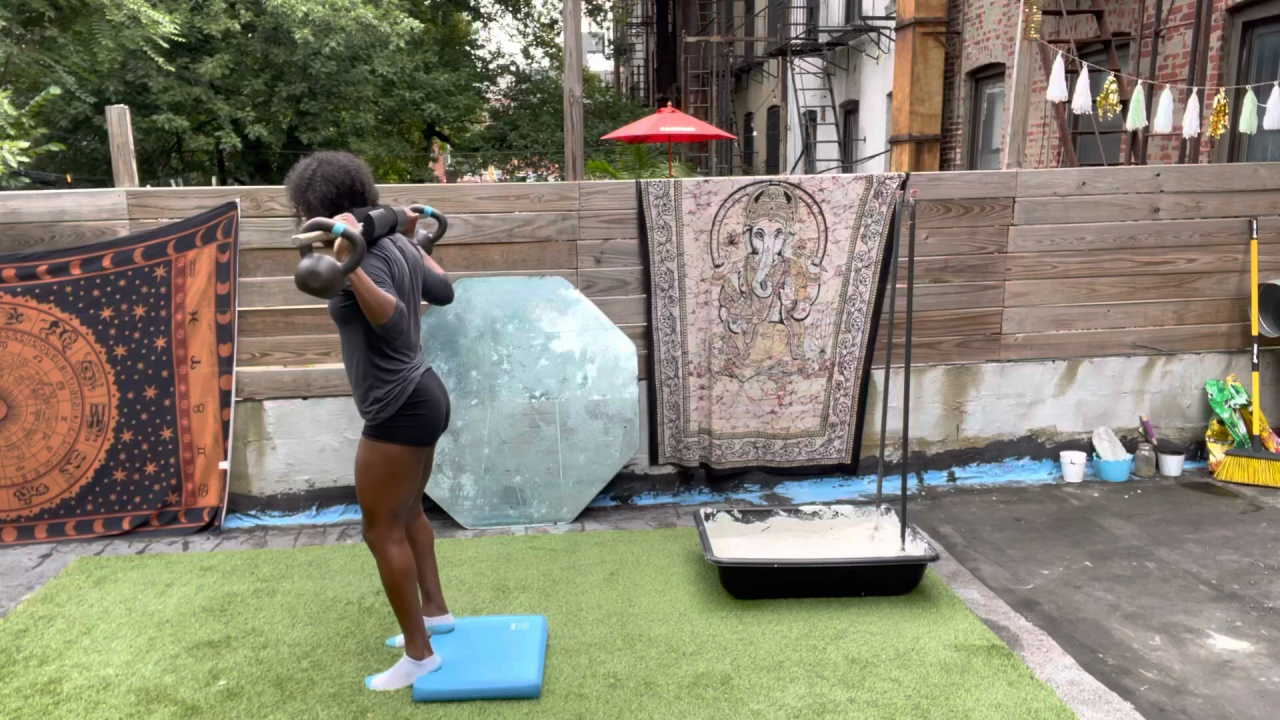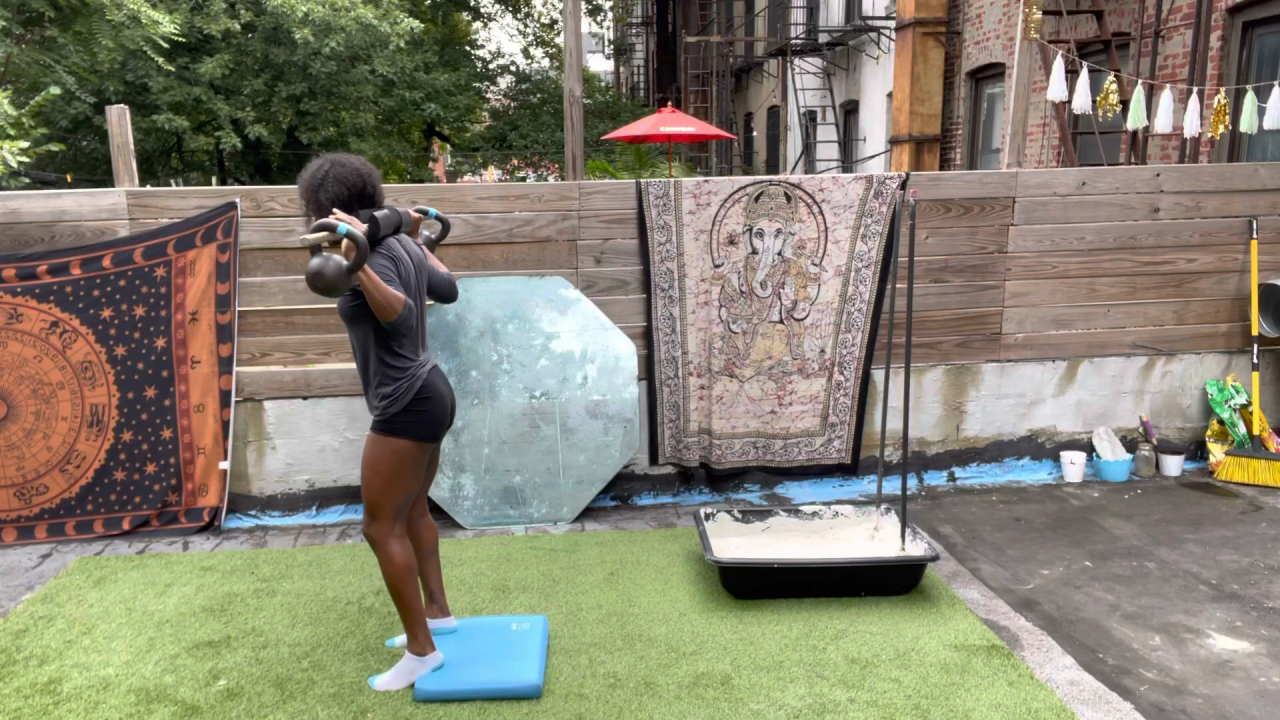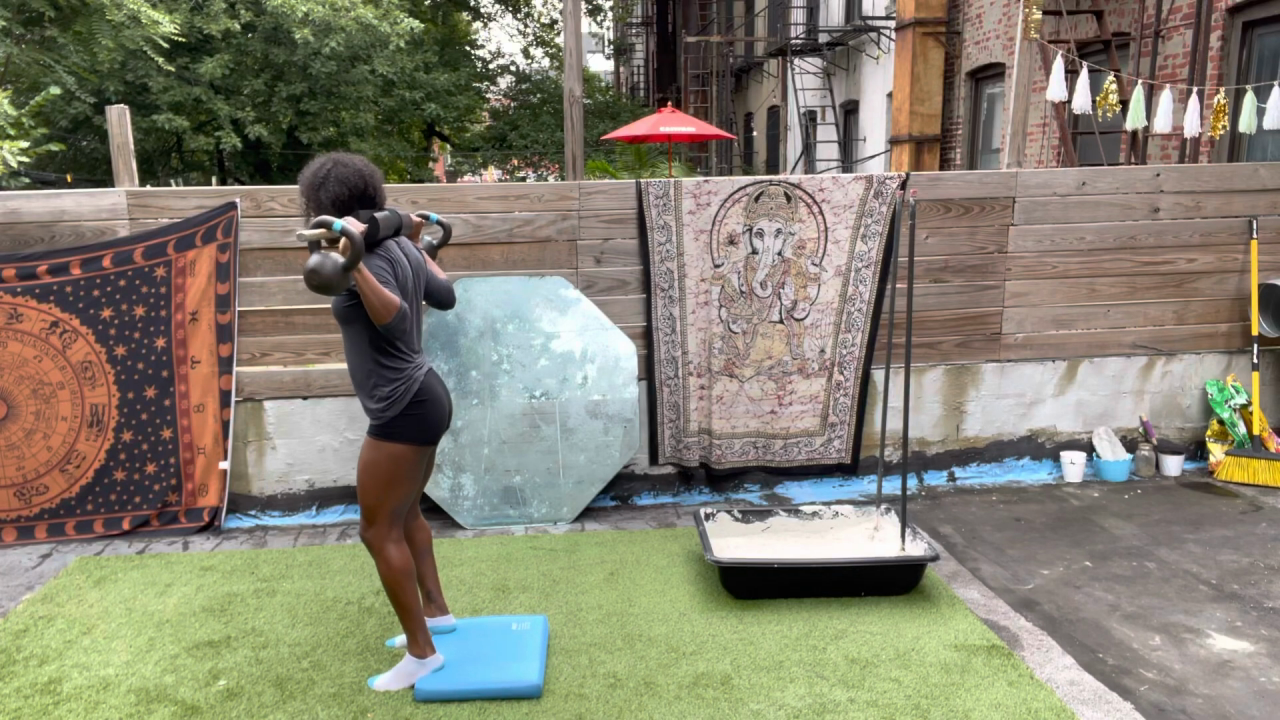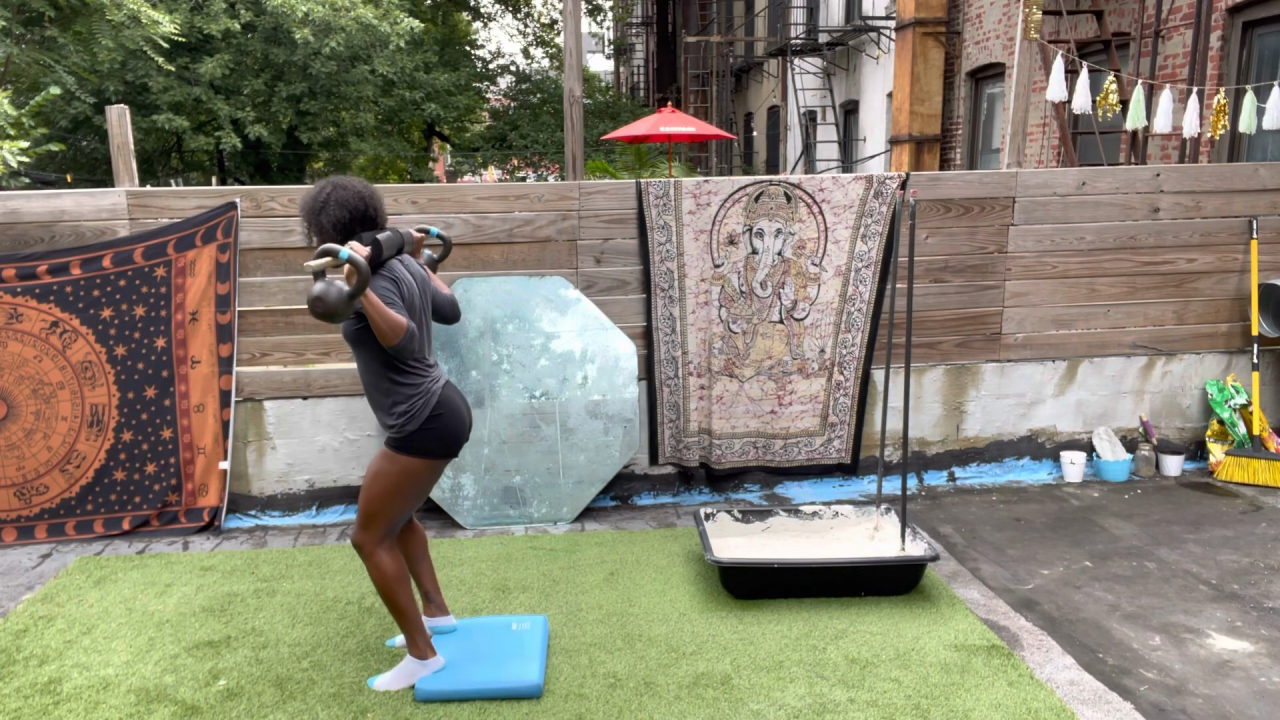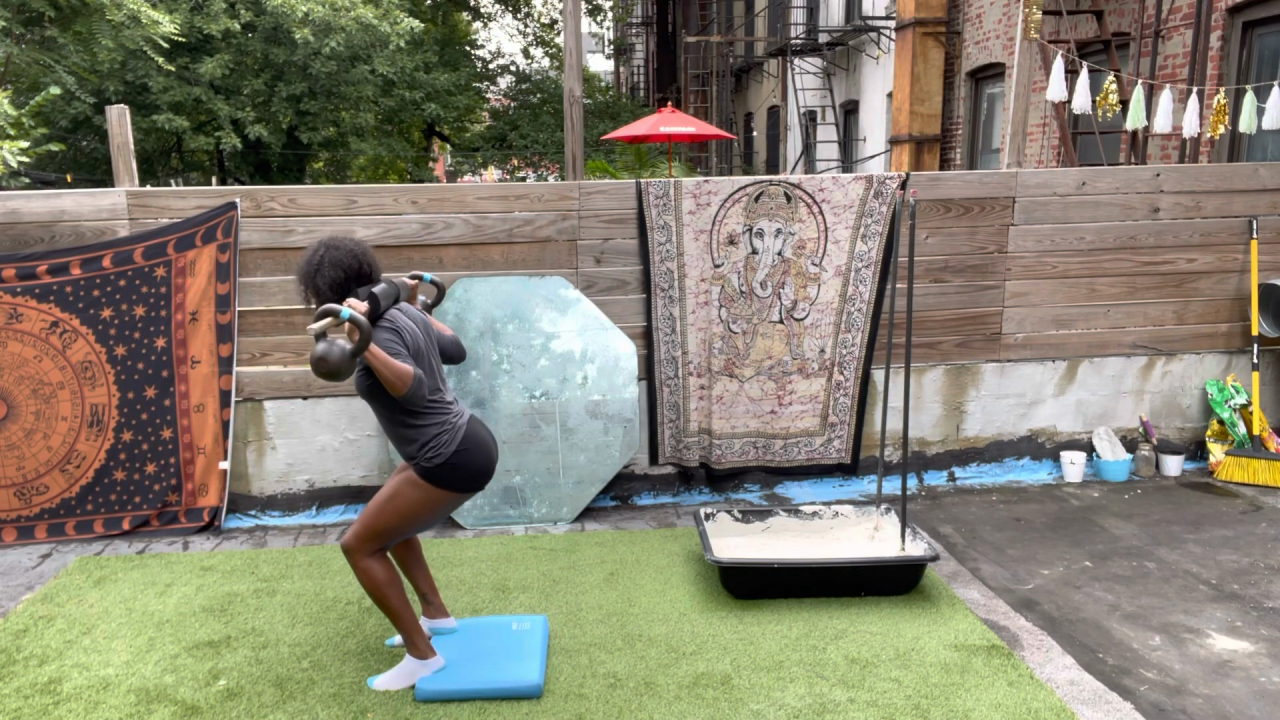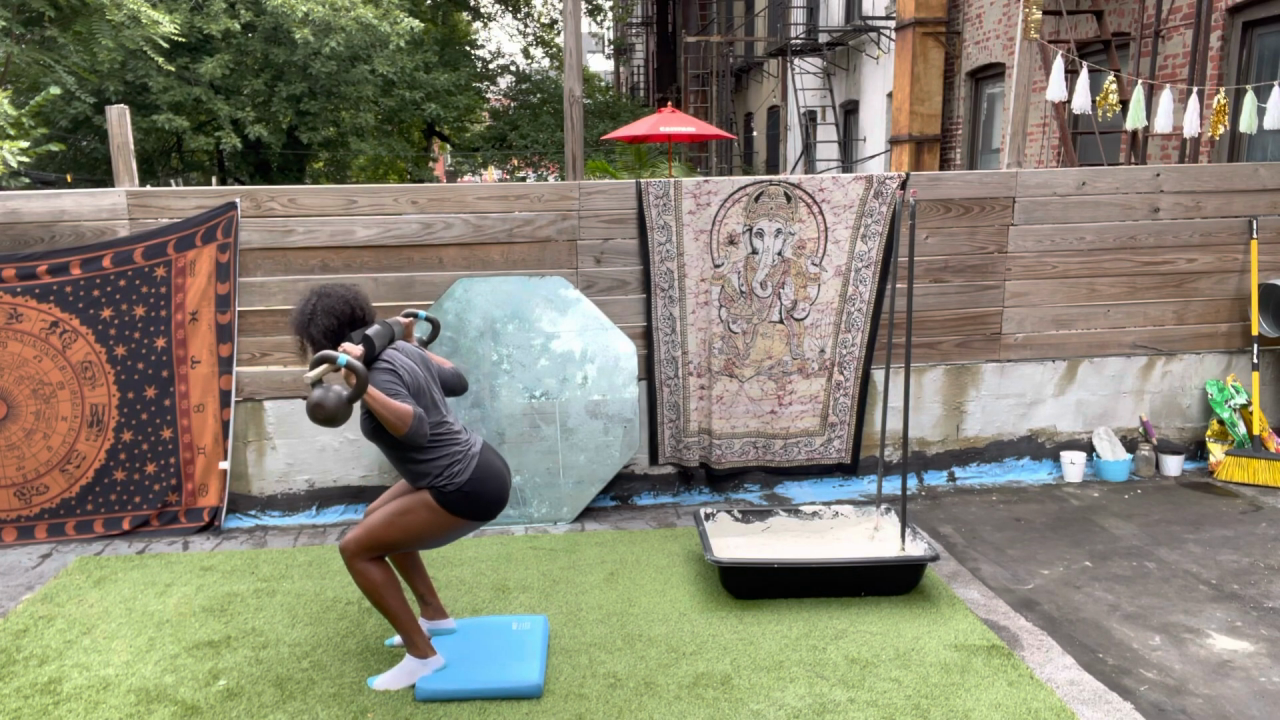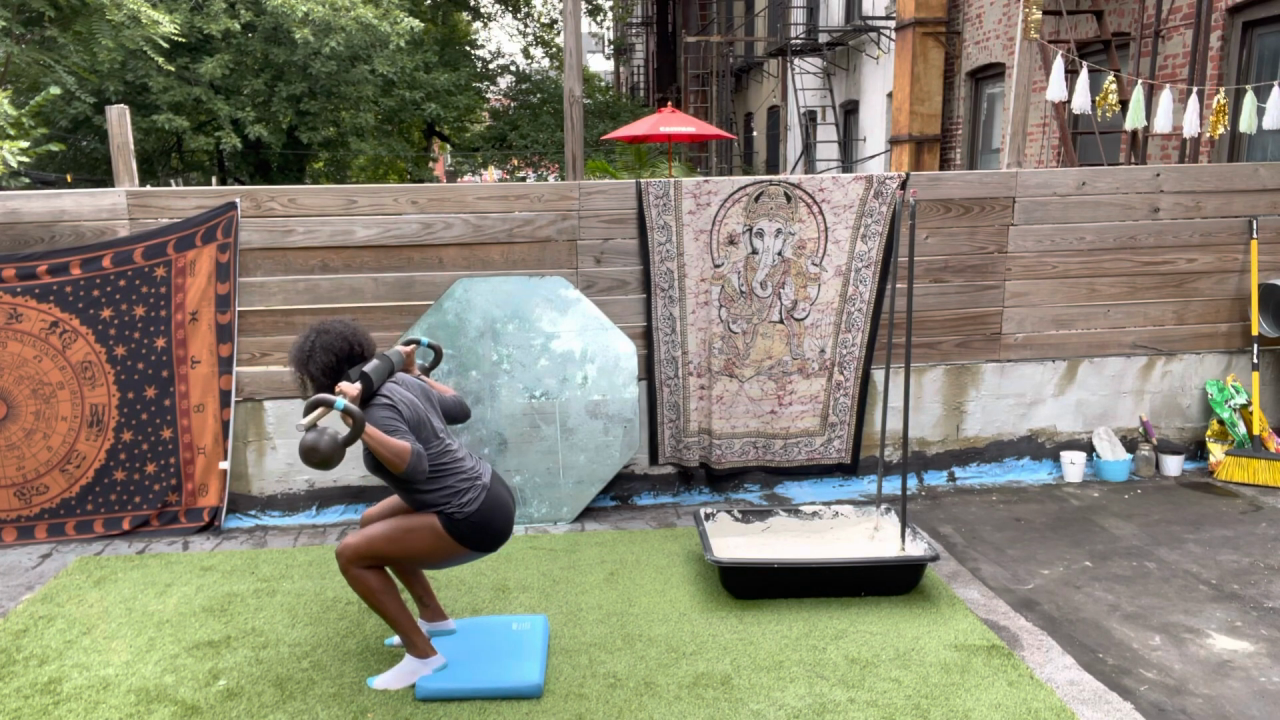
dt=0.7s
person 1, frame 1
left shoulder: (369, 255)
right shoulder: (395, 245)
left elbow: (392, 320)
right elbow: (444, 292)
left wrist: (347, 265)
left hip: (399, 411)
right hip: (421, 398)
left knee: (382, 532)
right knee: (406, 514)
left ankle: (419, 654)
right ankle: (436, 611)
person 1, frame 2
left shoulder: (374, 253)
right shoulder: (400, 244)
left elbow: (401, 317)
right elbow: (448, 289)
left wrist: (357, 265)
left hip: (407, 407)
right hip: (428, 395)
left knee: (380, 527)
right knee: (411, 511)
left ankle: (422, 648)
right ankle: (438, 612)
person 1, frame 3
left shoulder: (372, 256)
right shoulder: (398, 248)
left elbow: (396, 321)
right elbow: (445, 296)
left wrist: (353, 265)
left hip: (403, 410)
right hip: (424, 398)
left knee: (379, 531)
right knee: (403, 514)
left ankle: (422, 653)
right ankle: (436, 612)
person 1, frame 4
left shoulder: (377, 277)
right shoulder: (402, 266)
left elbow: (405, 342)
right elbow: (451, 311)
left wrist: (360, 292)
left hip: (423, 426)
right hip: (441, 410)
left knee: (370, 537)
right knee: (395, 517)
left ankle: (422, 654)
right ankle: (437, 612)
person 1, frame 5
left shoulder: (378, 331)
right shoulder: (402, 314)
left elbow: (416, 391)
right elbow: (456, 351)
left wrist: (363, 346)
left hip: (454, 462)
right hip: (466, 444)
left knee: (359, 544)
right knee: (386, 519)
left ankle: (423, 656)
right ankle: (436, 615)
person 1, frame 6
left shoulder: (378, 373)
right shoulder: (400, 352)
left elbow: (416, 430)
right elbow: (457, 383)
left wrist: (360, 388)
left hip: (470, 491)
right hip: (478, 468)
left knee: (356, 547)
right knee: (377, 520)
left ankle: (422, 654)
right ankle: (434, 615)
person 1, frame 7
left shoulder: (378, 409)
right shoulder: (403, 383)
left elbow: (415, 467)
right elbow: (460, 410)
left wrist: (359, 426)
left hip: (475, 521)
right hip: (485, 495)
left knee: (352, 553)
right knee: (372, 525)
left ankle: (422, 654)
right ankle: (434, 618)
